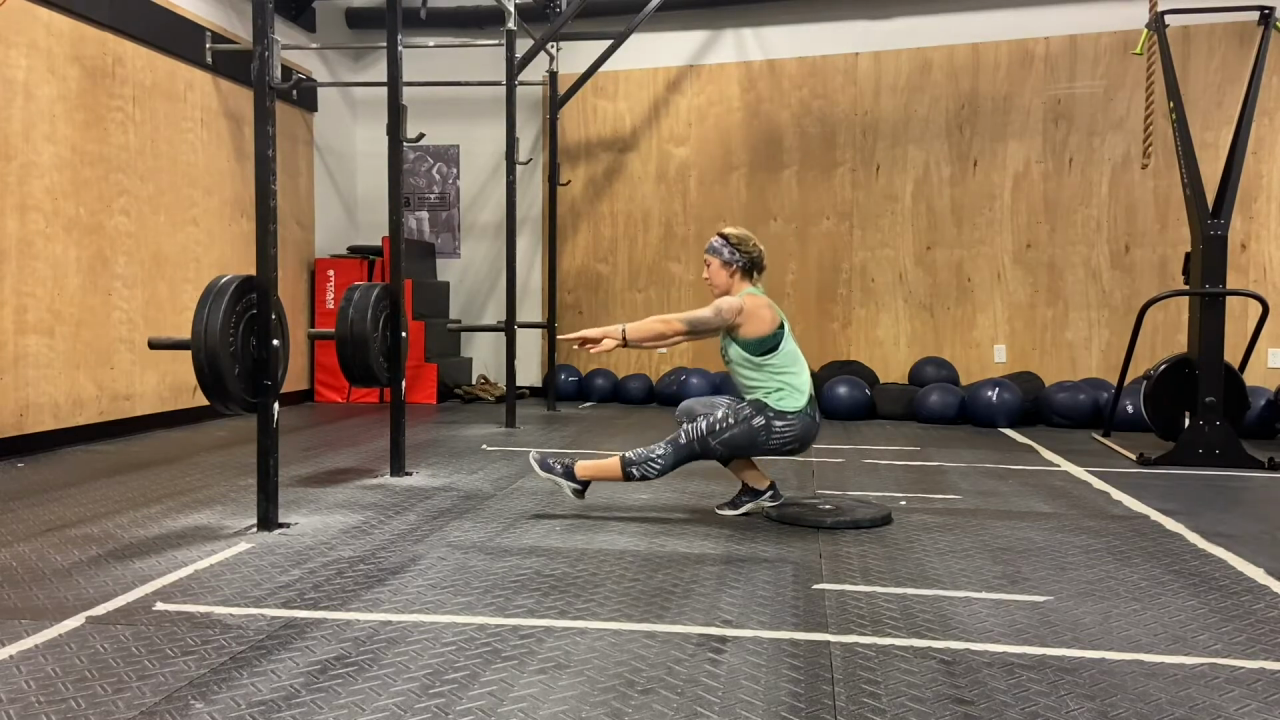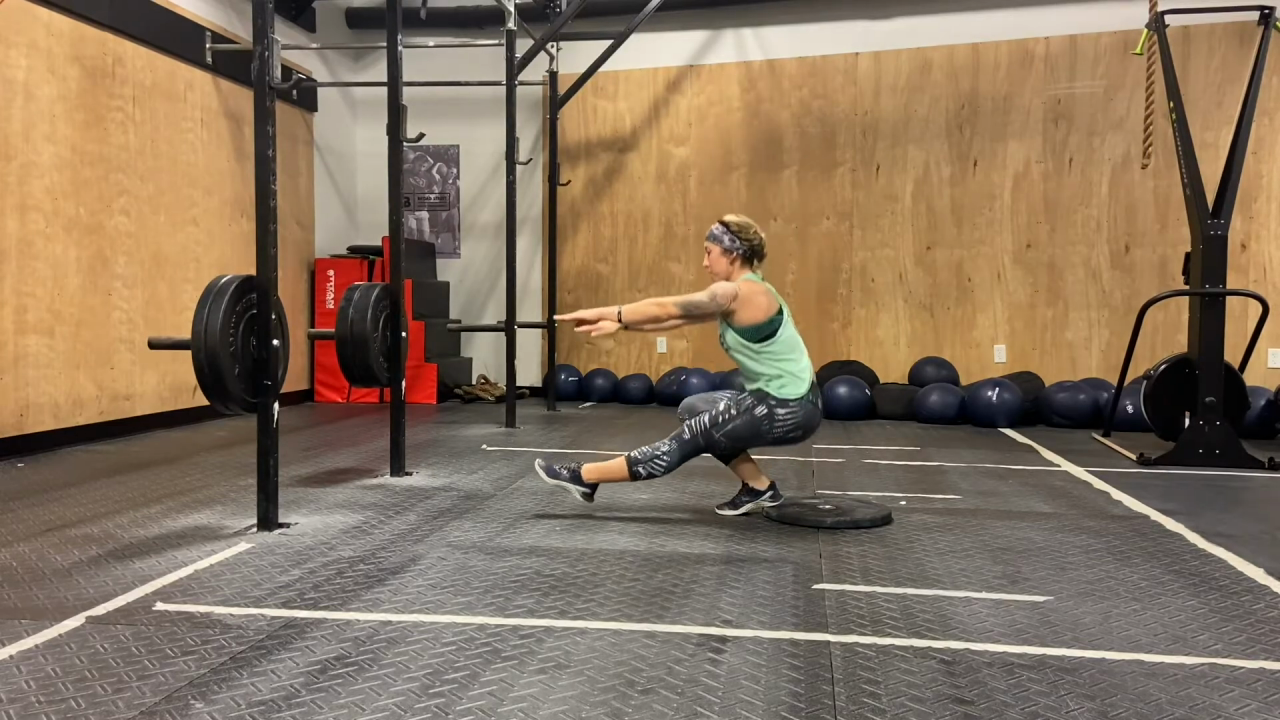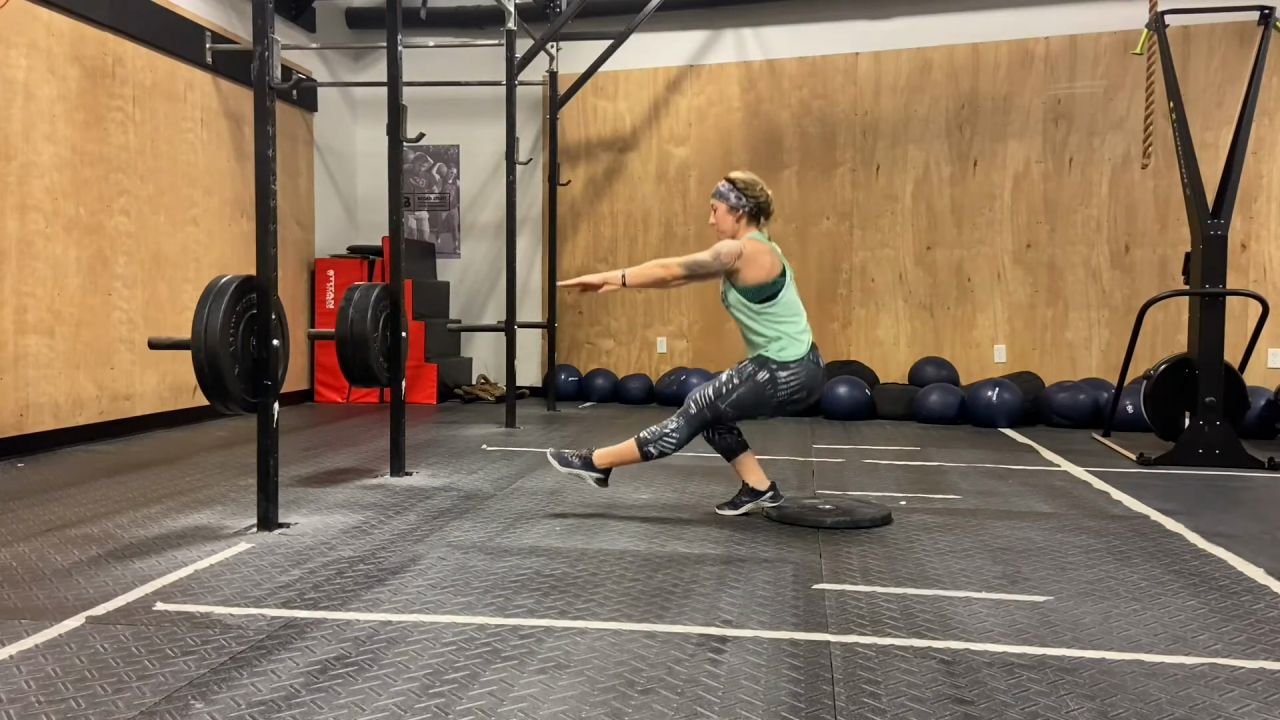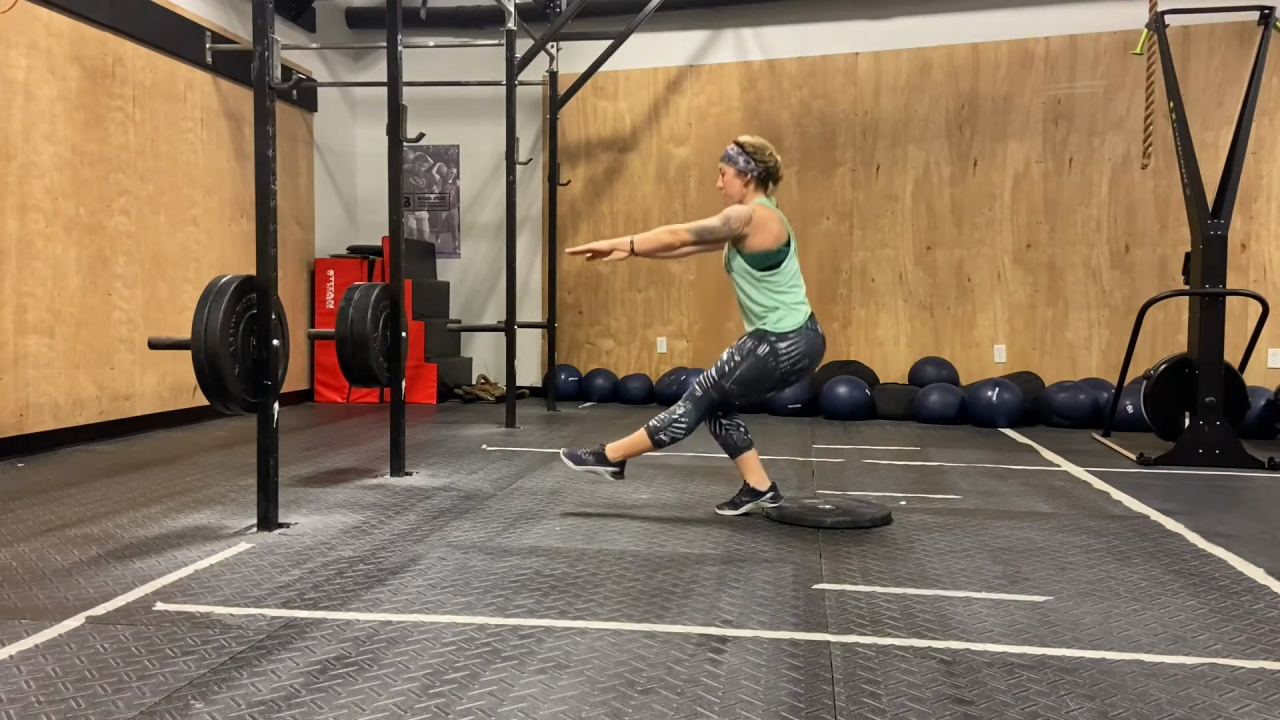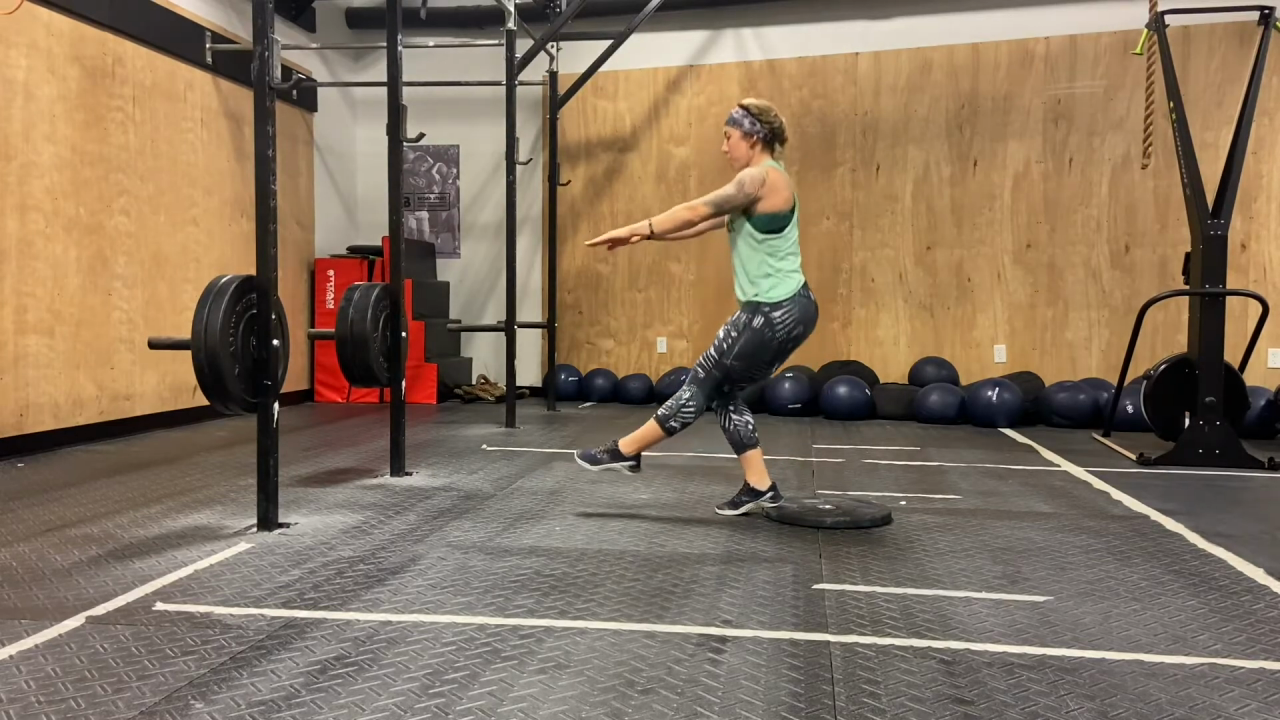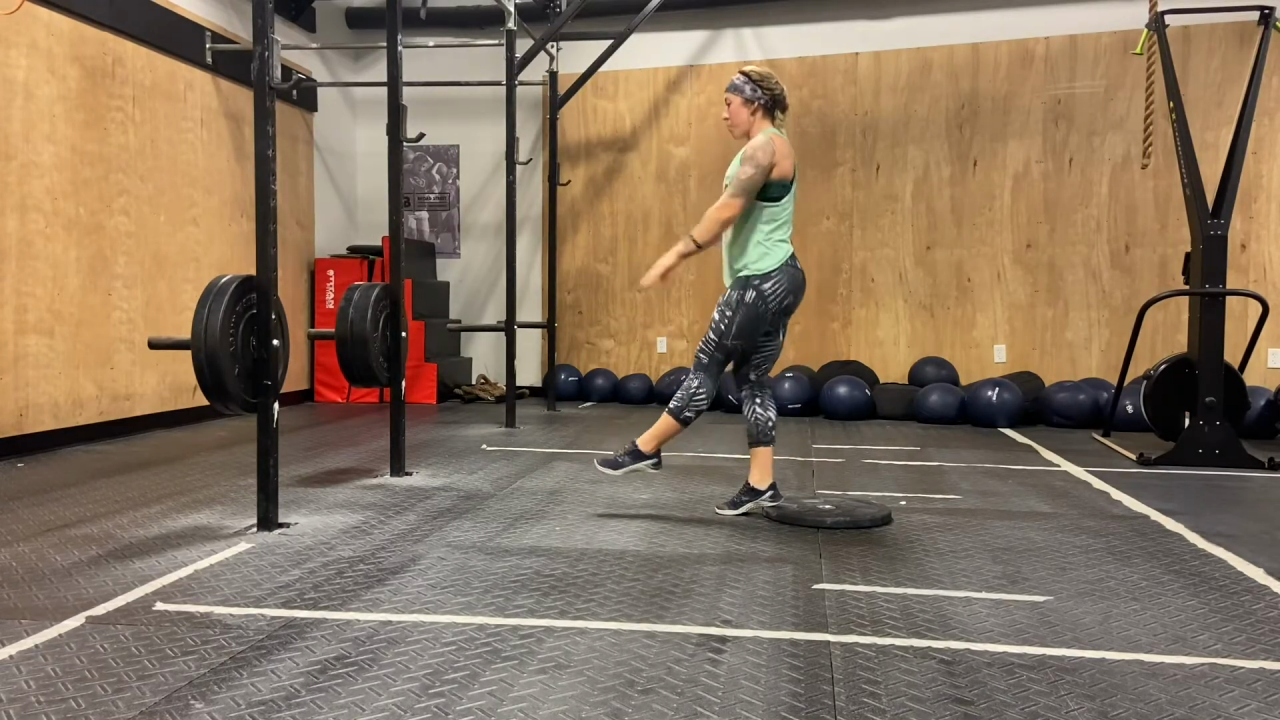
dt=0.2s
person 1, frame 1
left shoulder: (741, 308)
right shoulder: (739, 307)
left elbow: (670, 325)
right elbow: (680, 332)
left wrist: (607, 331)
right wrist: (620, 339)
left hip: (784, 422)
right hip: (779, 412)
left knee: (681, 445)
right knee: (690, 414)
left ankle: (578, 474)
right ankle: (758, 488)
person 1, frame 2
left shoulder: (737, 293)
right shoulder: (745, 292)
left elbow: (666, 308)
right elbow: (680, 316)
left wrist: (604, 313)
right wrist: (619, 322)
left hip: (787, 411)
right hip: (784, 401)
left knee: (685, 441)
right knee: (692, 412)
left ankle: (584, 477)
right ankle: (758, 486)
person 1, frame 3
left shoulder: (741, 251)
right shoulder: (753, 251)
left elbow: (671, 269)
right elbow: (684, 275)
left wrist: (610, 277)
right wrist: (619, 280)
left hip: (788, 374)
right hip: (791, 368)
left knee: (692, 415)
right knee: (703, 407)
left ankle: (596, 463)
right ankle: (759, 487)
person 1, frame 4
left shoulder: (750, 217)
right shoulder: (756, 219)
left elbow: (679, 236)
right elbow: (694, 244)
left wrist: (617, 242)
right wrist: (629, 249)
left hip: (785, 344)
right hip: (792, 340)
left knee: (699, 399)
right knee: (712, 400)
left ankle: (609, 457)
right ankle: (760, 487)
person 1, frame 5
left shoulder: (760, 178)
right shoulder: (763, 181)
left elbow: (697, 210)
right elbow: (710, 221)
left wrist: (637, 229)
right wrist: (646, 233)
left hip: (775, 312)
right hip: (785, 309)
left knee: (702, 383)
right knee: (723, 391)
left ankle: (623, 451)
right ankle: (760, 487)
person 1, frame 6
left shoulder: (765, 146)
right shoulder: (765, 148)
left elbow: (729, 207)
right elbow: (733, 213)
left wrist: (679, 251)
right wrist: (685, 249)
left hip: (761, 283)
right hip: (775, 281)
left knee: (706, 369)
right knee: (754, 382)
left ankle: (643, 450)
right ankle: (762, 485)
